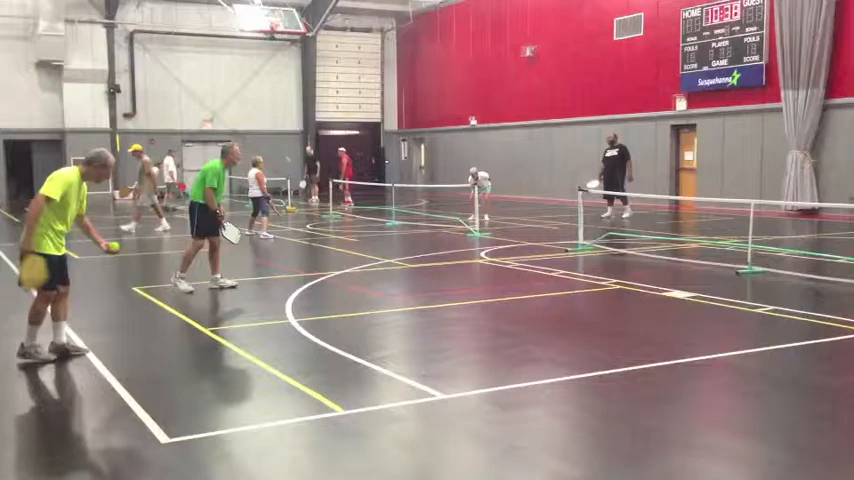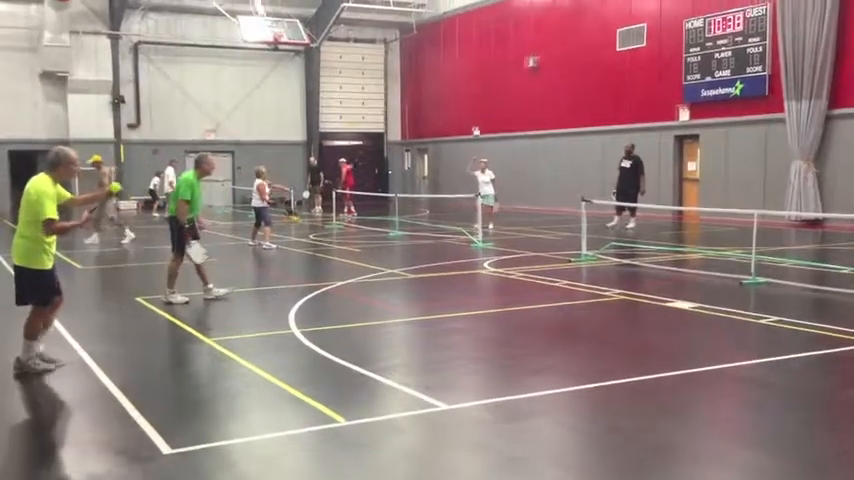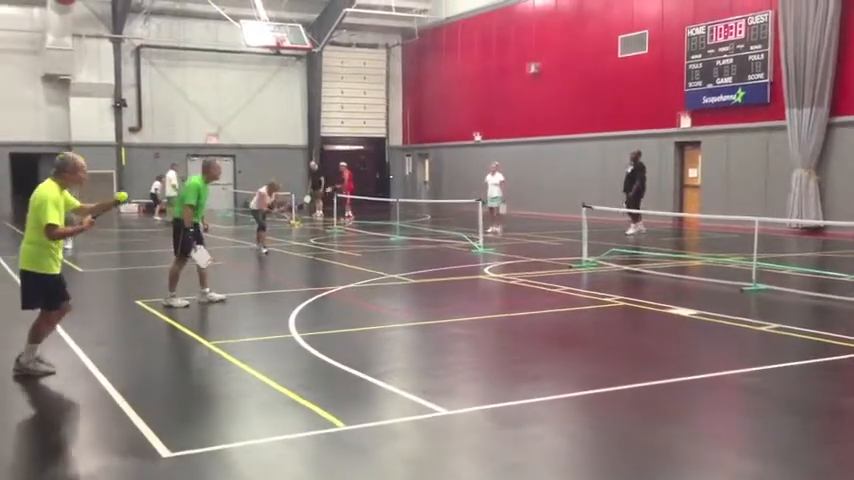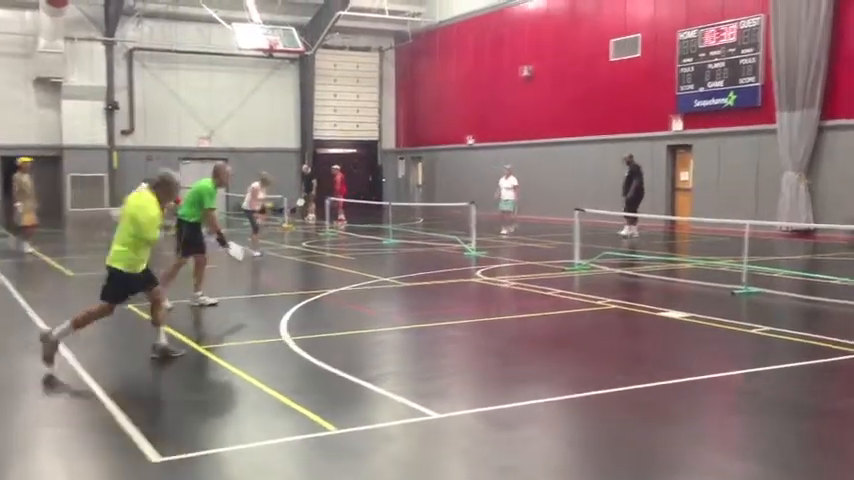
dt=0.7s
person 1, frame 1
left shoulder: (82, 185)
right shoulder: (64, 177)
left elbow: (81, 218)
right elbow: (37, 204)
left wrist: (100, 241)
right wrist: (27, 241)
left hip: (57, 245)
right hip: (40, 245)
left knee: (62, 291)
right knee: (47, 294)
left ankle: (60, 342)
right ankle: (28, 347)
person 1, frame 2
left shoulder: (49, 184)
right shoulder: (42, 187)
left elbow: (73, 201)
right elbow: (52, 228)
left wrist: (102, 194)
right wrist: (79, 223)
left hip: (40, 257)
right hip: (32, 258)
left knee: (54, 301)
right knee: (40, 308)
left ankle: (35, 352)
right ankle: (25, 360)
person 1, frame 3
left shoulder: (59, 191)
right shoulder: (48, 194)
left elbow: (82, 209)
right elbow: (52, 233)
left wrist: (111, 203)
right wrist: (81, 228)
left hip: (49, 264)
right hip: (39, 265)
left knee: (62, 308)
right knee: (49, 313)
left ankle: (29, 354)
right ankle: (24, 362)
person 1, frame 4
left shoulder: (139, 194)
right shoulder: (150, 208)
right elbow: (151, 240)
left hip: (135, 262)
right hip: (124, 263)
left knee: (156, 296)
right knee: (104, 309)
left ankle: (160, 344)
right ankle: (53, 337)
person 2, frame 1
left shoulder: (221, 168)
right shoulder: (214, 167)
right elbow: (208, 192)
left wrist: (219, 209)
right wrist: (217, 213)
left hip: (209, 208)
right hip: (199, 206)
left knee: (215, 243)
right knee: (198, 243)
left ankle: (216, 279)
right ankle: (179, 277)
person 2, frame 2
left shoulder: (195, 179)
right shoulder: (188, 179)
right elbow: (181, 205)
left wrist: (198, 219)
right wrist: (185, 229)
left hip: (189, 221)
right hip: (180, 221)
right knee: (178, 257)
left ankle: (208, 289)
right ankle: (170, 293)
person 2, frame 3
left shoulder: (204, 184)
right shoulder: (195, 184)
right elbow: (187, 209)
left wrist: (203, 221)
right wrist: (189, 233)
left hip: (194, 224)
right hip: (183, 224)
right knee: (181, 260)
left ankle: (205, 292)
right ankle: (170, 297)
person 2, frame 4
left shoulder: (210, 186)
right shoulder: (207, 187)
right elbow: (209, 214)
left wrist: (215, 230)
right wrist: (220, 235)
left hip: (193, 224)
right hip: (186, 224)
left knee: (201, 260)
right knee: (181, 260)
left ankle: (197, 296)
